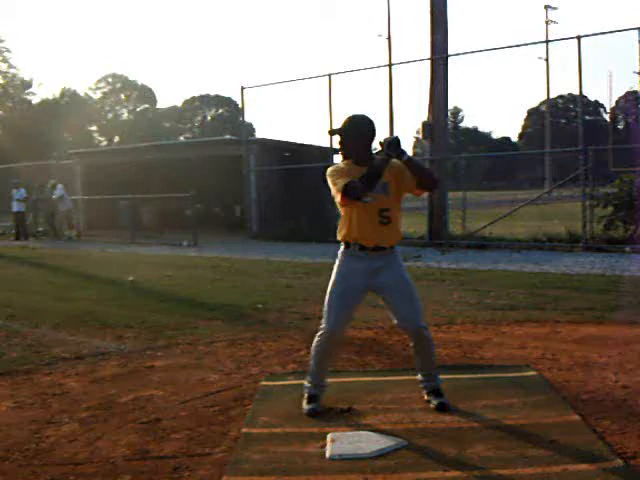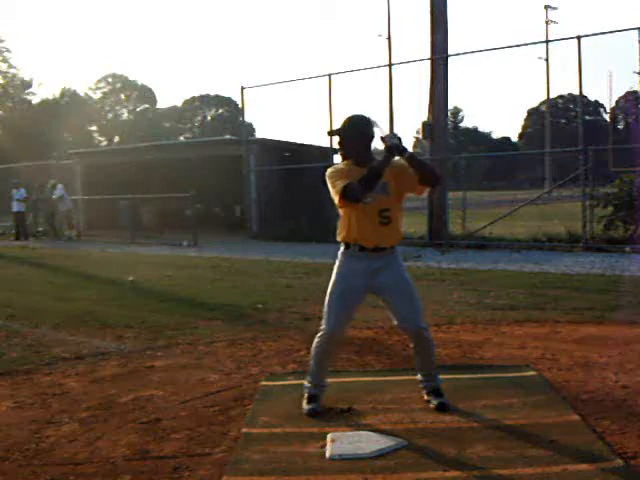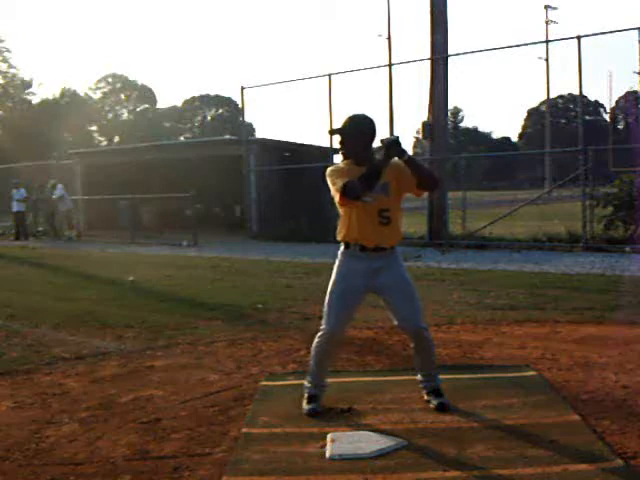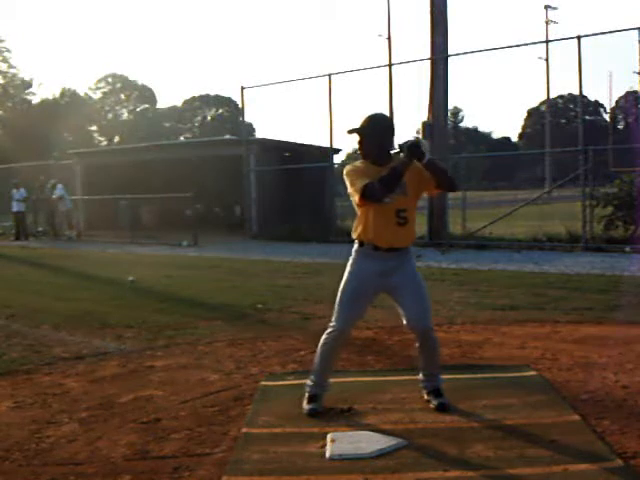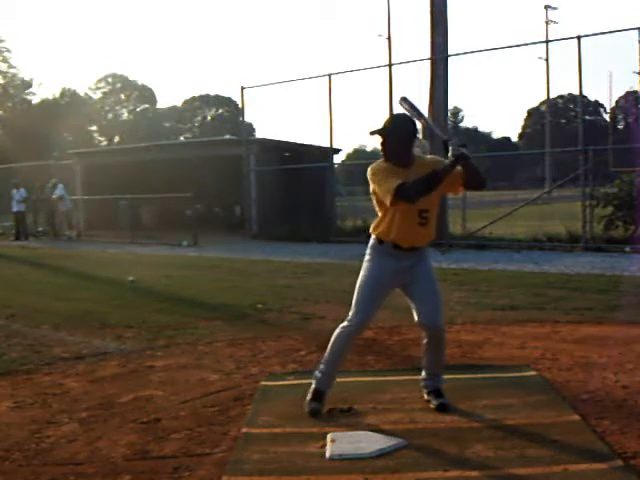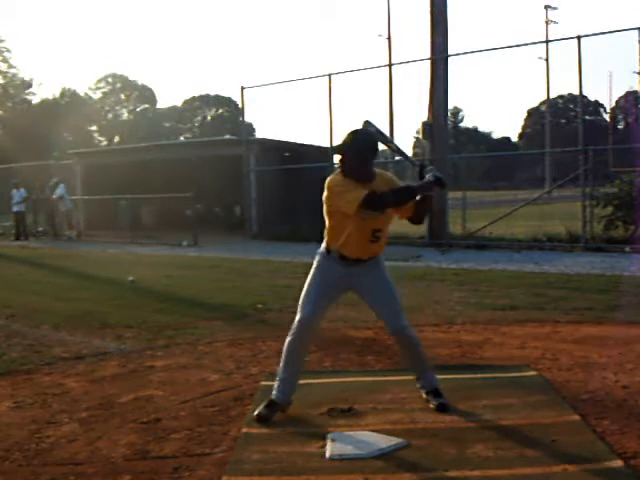
dt=0.5s
person 1, frame 1
left shoulder: (395, 170)
right shoulder: (337, 172)
left elbow: (431, 184)
right elbow: (357, 190)
left wrist: (400, 155)
right wrist: (385, 156)
left hip: (388, 259)
right hip: (352, 260)
left knee: (417, 327)
right knee: (330, 329)
left ankle: (431, 386)
right ankle: (313, 390)
person 1, frame 2
left shoulder: (396, 170)
right shoulder: (336, 173)
left elbow: (433, 179)
right elbow: (356, 194)
left wrist: (403, 152)
right wrist: (386, 158)
left hip: (388, 260)
right hip: (352, 261)
left knee: (417, 328)
right knee: (330, 330)
left ankle: (430, 386)
right ankle: (313, 390)
person 1, frame 3
left shoulder: (395, 170)
right shoulder: (336, 172)
left elbow: (432, 184)
right elbow: (356, 191)
left wrist: (401, 155)
right wrist: (384, 157)
left hip: (388, 260)
right hip: (352, 260)
left knee: (416, 328)
right knee: (330, 330)
left ankle: (431, 386)
right ankle: (313, 390)
person 1, frame 4
left shoulder: (414, 170)
right shoulder: (354, 171)
left elbow: (450, 186)
right elbow: (376, 194)
left wrist: (423, 159)
right wrist: (406, 160)
left hip: (401, 259)
right hip: (366, 259)
left knee: (423, 327)
right knee: (339, 328)
left ankle: (431, 386)
right ankle: (315, 389)
person 1, frame 5
left shoulder: (432, 165)
right shoulder: (378, 171)
left elbow: (478, 183)
right elbow: (409, 194)
left wrist: (465, 163)
right wrist: (450, 166)
left hip: (417, 258)
right hip: (383, 255)
left knee: (434, 325)
right knee: (356, 322)
left ankle: (432, 385)
right ankle: (320, 384)
person 1, frame 6
left shoulder: (387, 181)
right shoulder: (335, 184)
left elbow: (416, 217)
right elbow: (379, 202)
left wrist: (425, 190)
right wrist: (422, 187)
left hip: (369, 266)
right hip: (332, 263)
left knee: (400, 328)
right knee: (302, 325)
left ankle: (428, 385)
right ankle: (280, 395)
